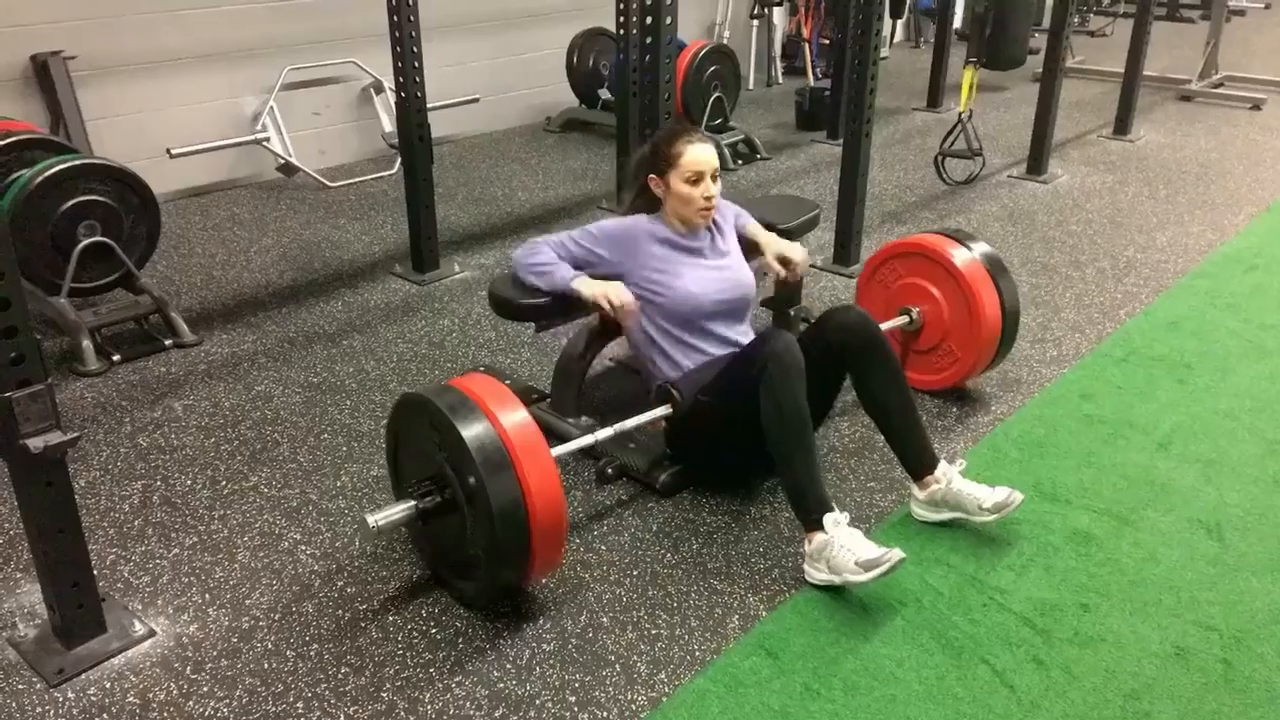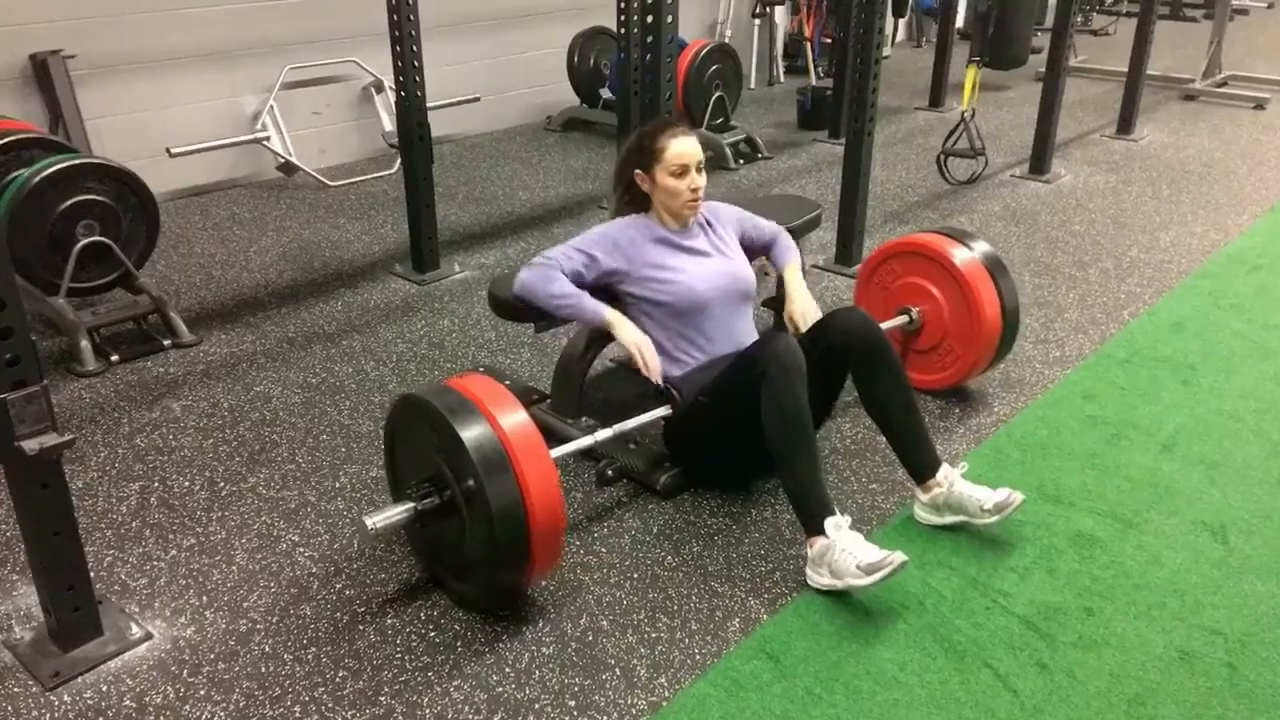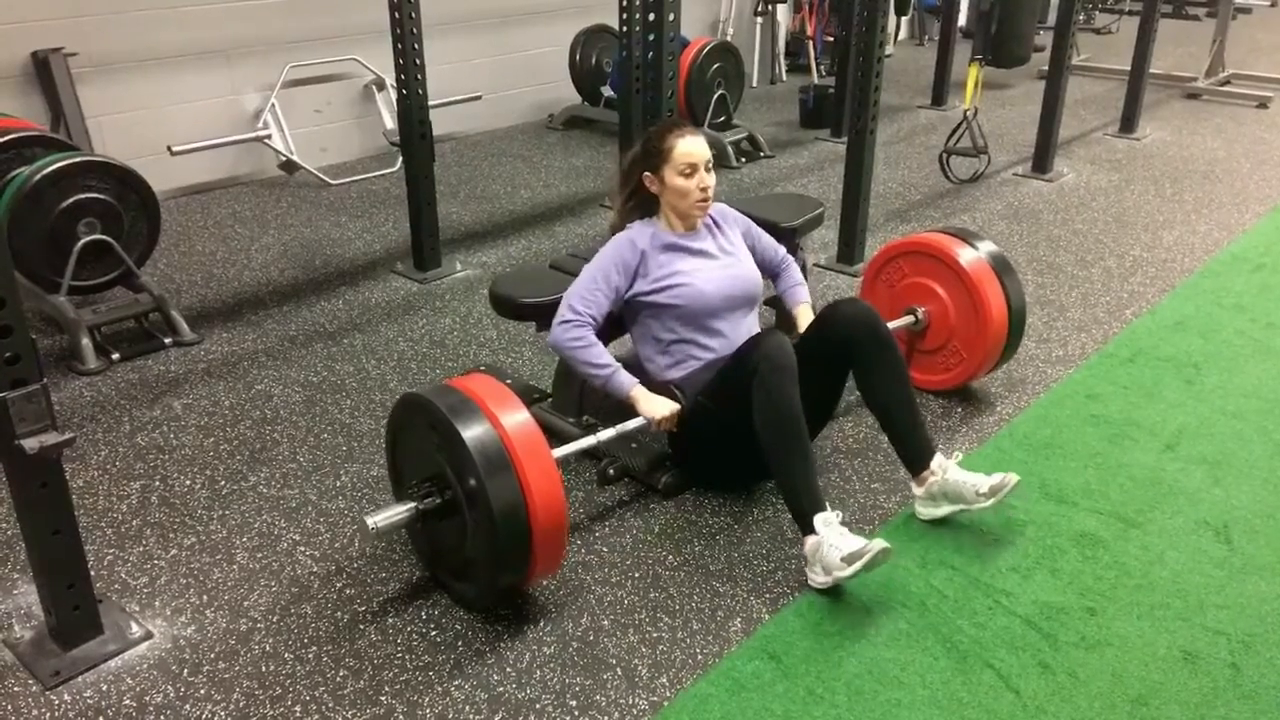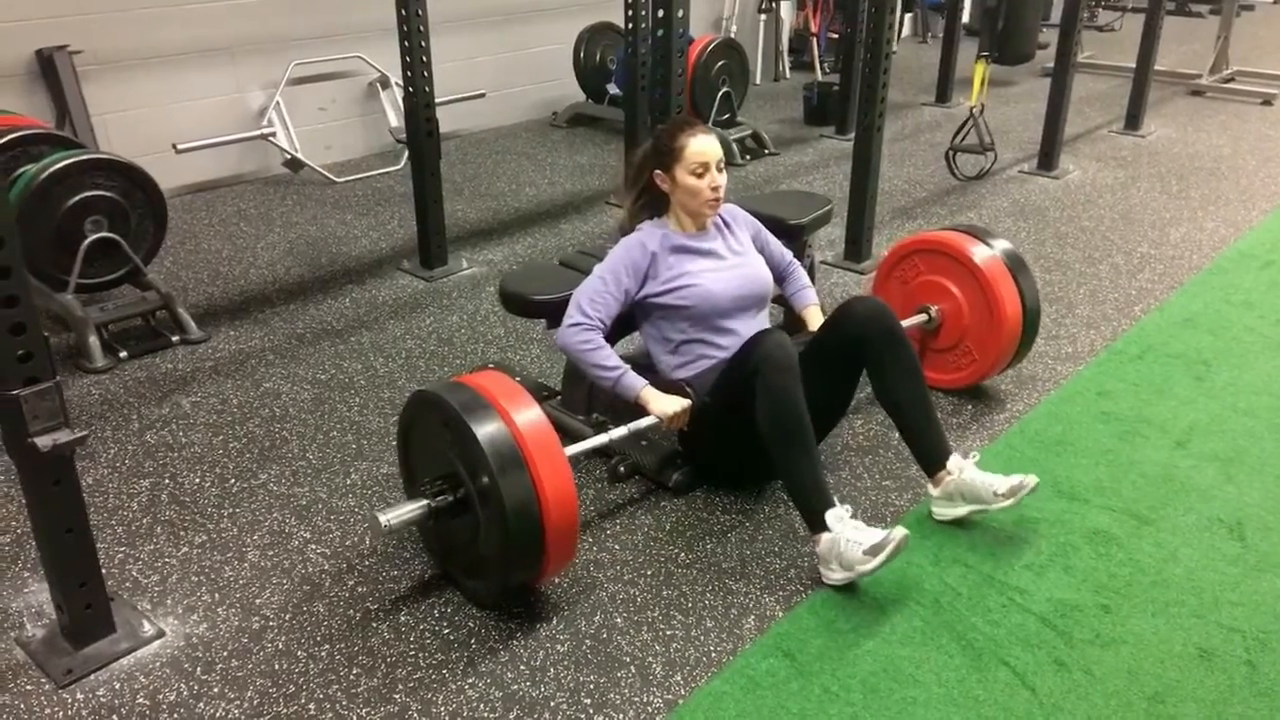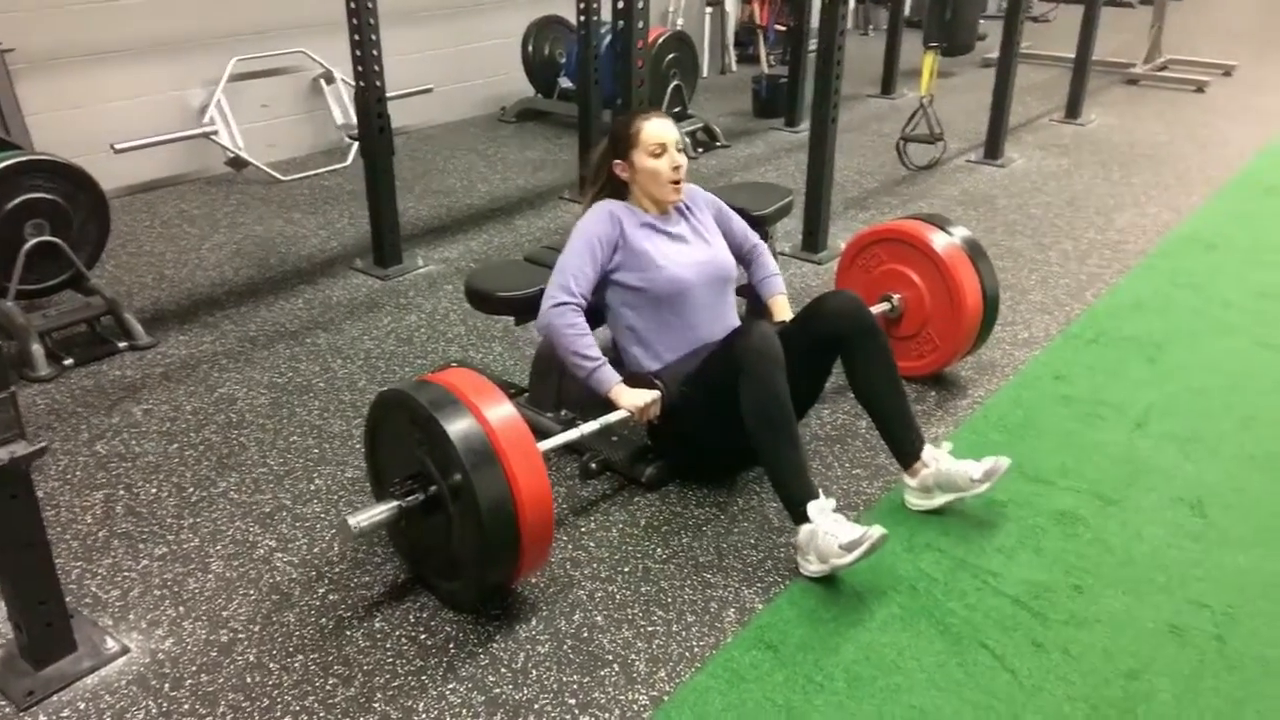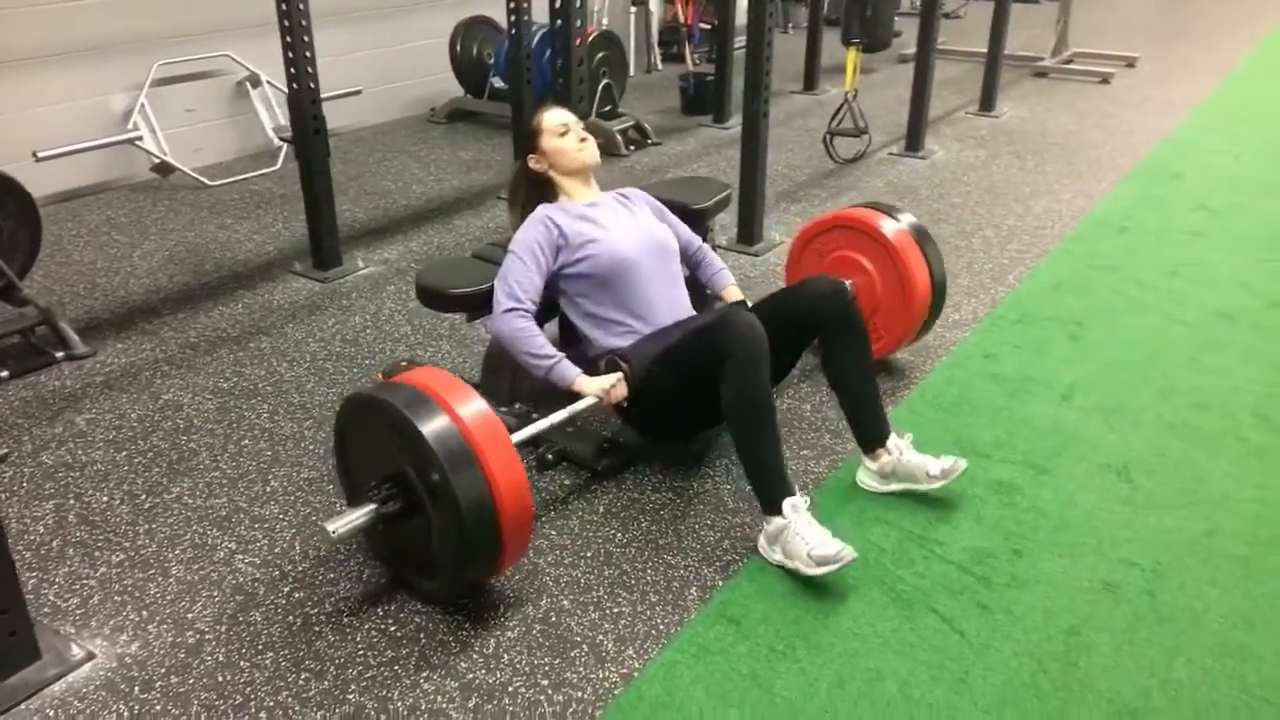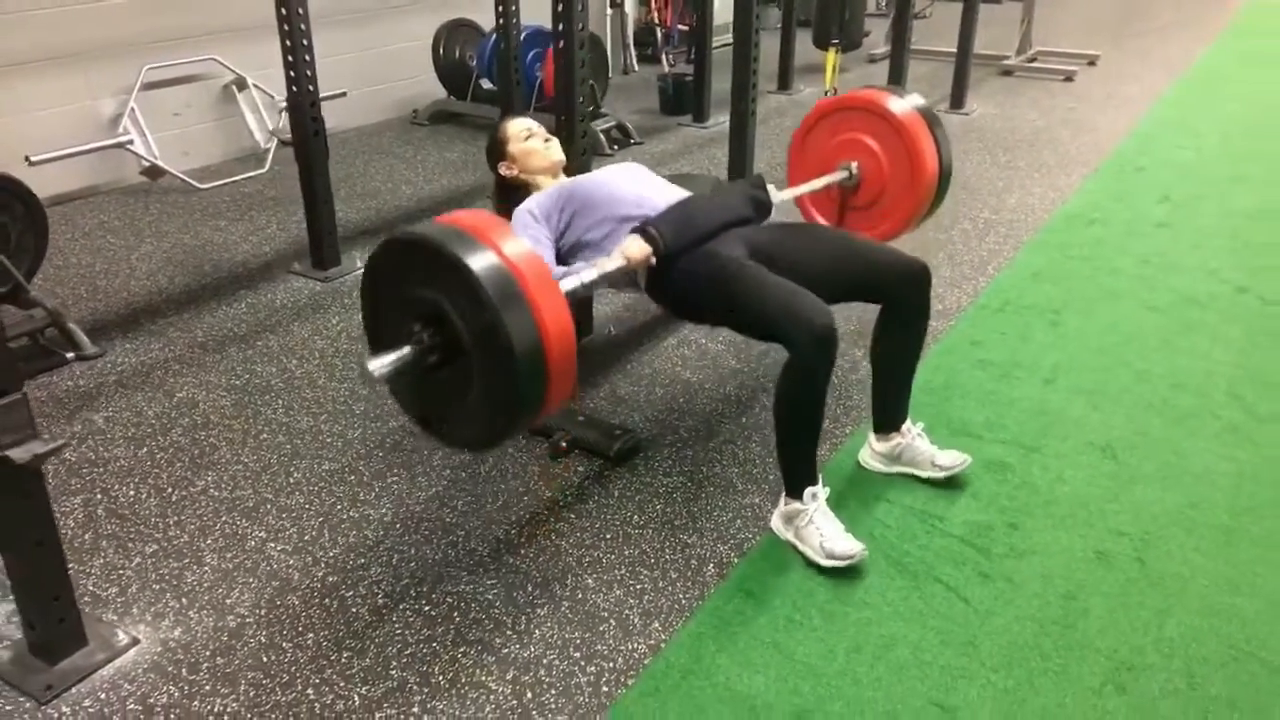
dt=0.7s
person 1, frame 1
left shoulder: (719, 218)
right shoulder: (630, 237)
right elbow: (530, 255)
left wrist: (769, 240)
right wrist: (587, 283)
left hip: (766, 401)
right hip: (699, 419)
left knee: (848, 323)
right knee: (775, 345)
left ankle: (932, 483)
right ankle: (822, 541)
person 1, frame 2
left shoulder: (717, 218)
right shoulder: (623, 238)
left elbow: (776, 237)
right elbow: (533, 280)
left wrist: (797, 289)
right wrist: (615, 320)
left hip: (763, 402)
right hip: (698, 420)
left knee: (851, 326)
right knee: (778, 348)
left ankle: (936, 486)
right ankle: (825, 544)
person 1, frame 3
left shoulder: (724, 220)
right shoulder: (633, 246)
left elbow: (783, 264)
right elbow: (568, 329)
left wrist: (809, 327)
right wrist: (639, 394)
left hip: (770, 400)
right hip: (705, 422)
left knee: (851, 316)
right knee: (769, 346)
left ankle: (931, 476)
right ankle: (819, 539)
person 1, frame 4
left shoulder: (733, 220)
right shoulder: (643, 248)
left elbow: (789, 268)
right elbow: (576, 331)
left wrist: (820, 330)
right wrist: (649, 395)
left hip: (779, 398)
right hip: (716, 420)
left knee: (865, 315)
right knee: (770, 345)
left ankle: (947, 477)
right ankle: (831, 535)
person 1, frame 5
left shoulder: (696, 202)
right shoulder: (608, 220)
left elbow: (755, 252)
right elbow: (557, 312)
left wrist: (786, 321)
right wrist: (617, 389)
left hip: (748, 389)
right hip: (680, 409)
left knee: (841, 308)
right knee: (754, 338)
left ankle: (922, 468)
right ankle: (813, 527)
person 1, frame 6
left shoulder: (634, 200)
right shoulder: (546, 225)
left elbow: (697, 251)
right elbow: (508, 317)
left wrist: (735, 300)
right wrist: (580, 379)
left hip: (698, 349)
right hip: (646, 380)
left knee: (827, 295)
right knee: (741, 332)
left ankle: (883, 456)
right ankle: (782, 522)
person 1, frame 7
left shoulder: (619, 171)
right shoulder: (535, 211)
left wrist: (757, 194)
right wrist: (610, 257)
left hip: (740, 232)
right hip: (684, 262)
left knee: (908, 277)
right knee: (813, 327)
left ankle: (891, 439)
right ankle: (800, 505)
